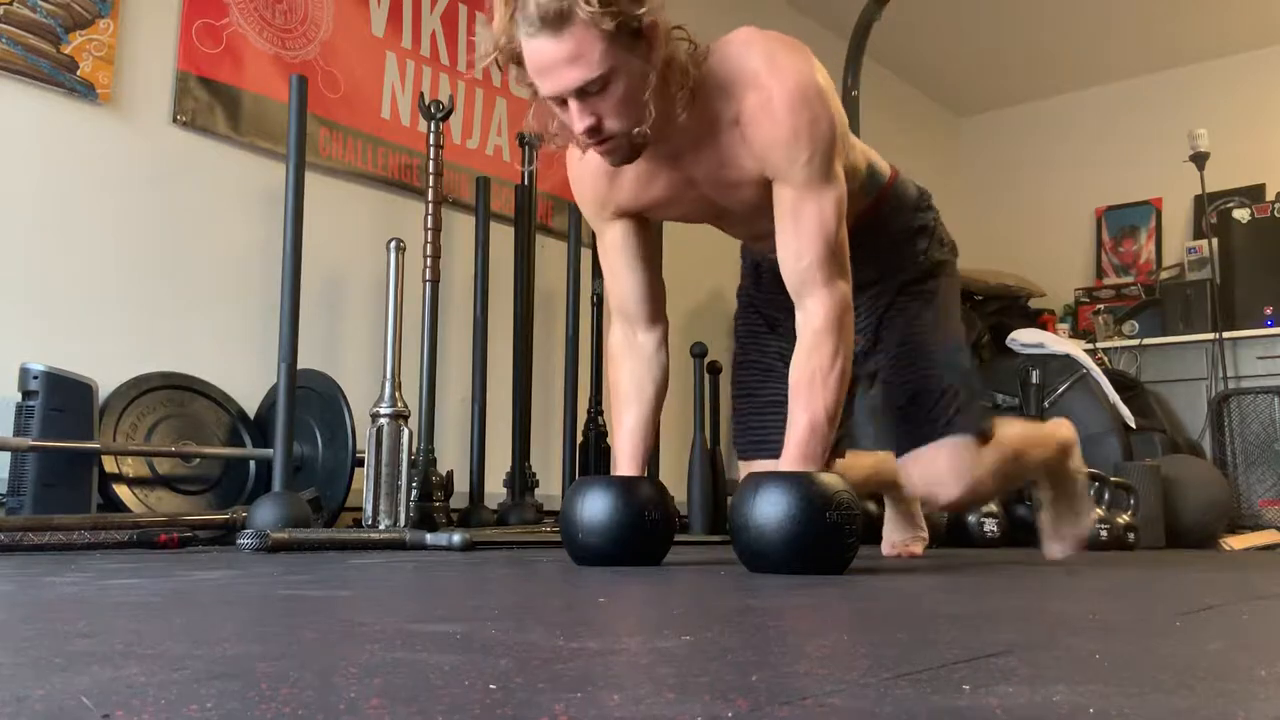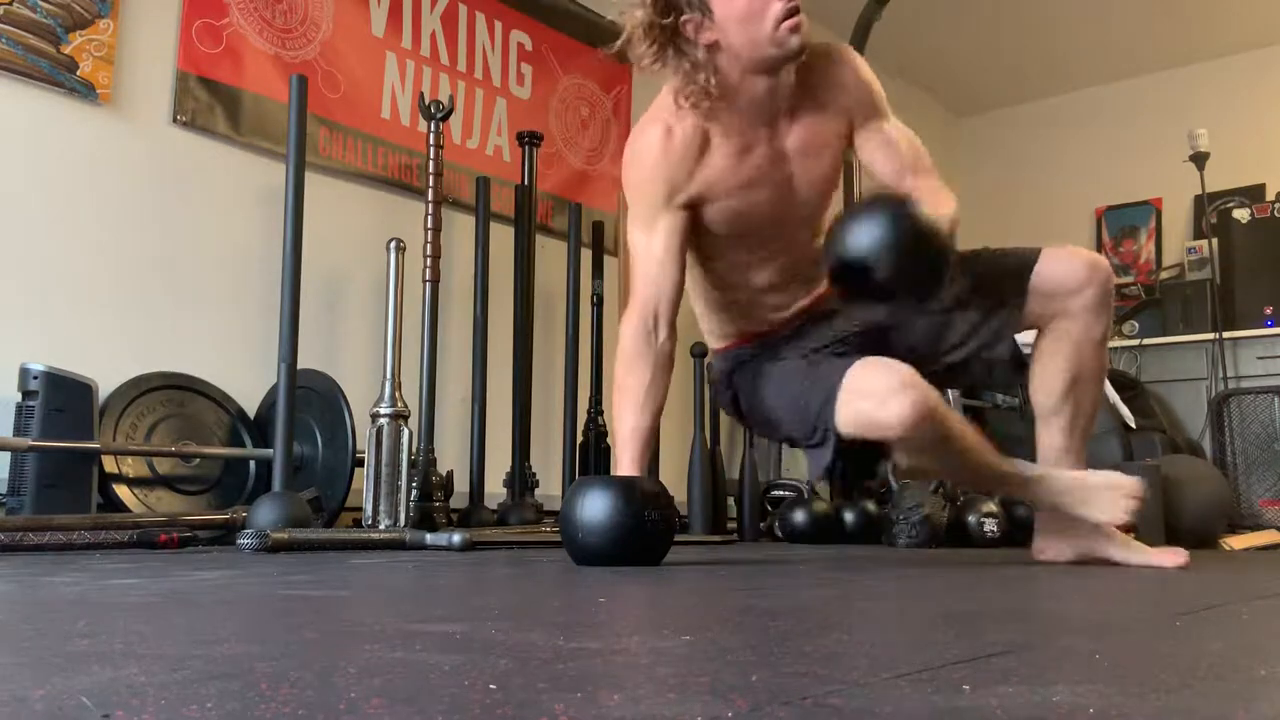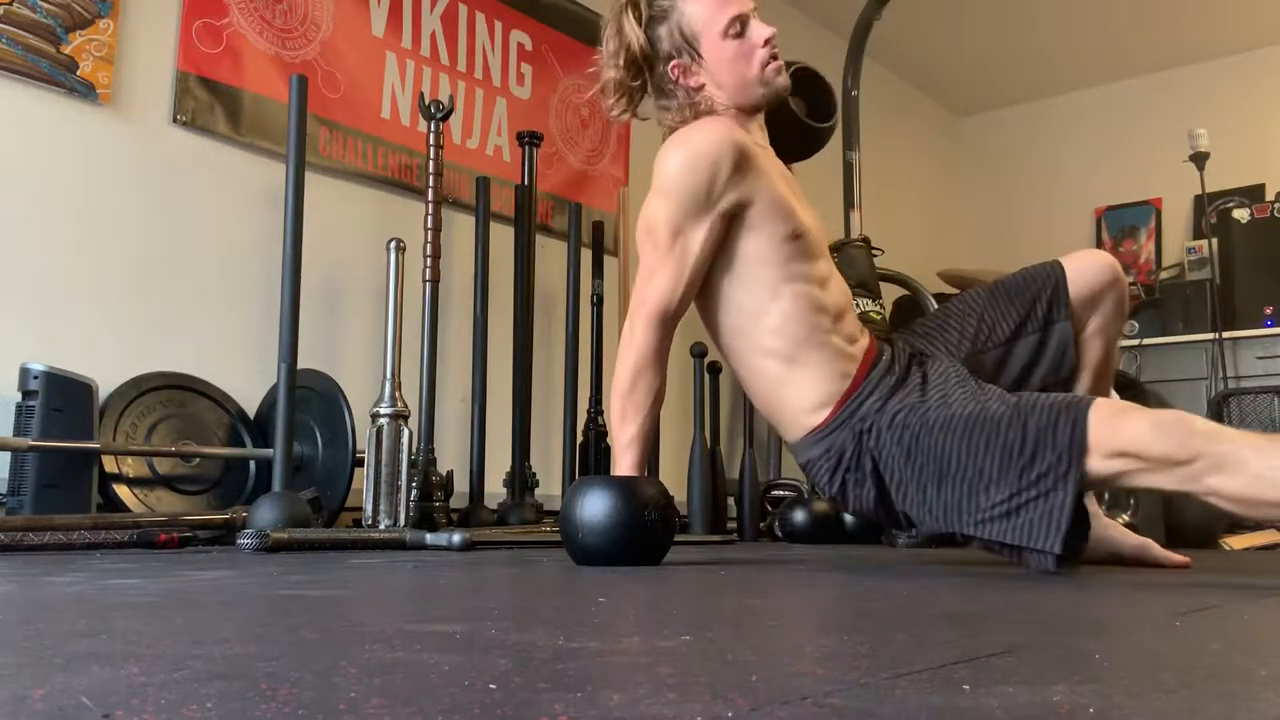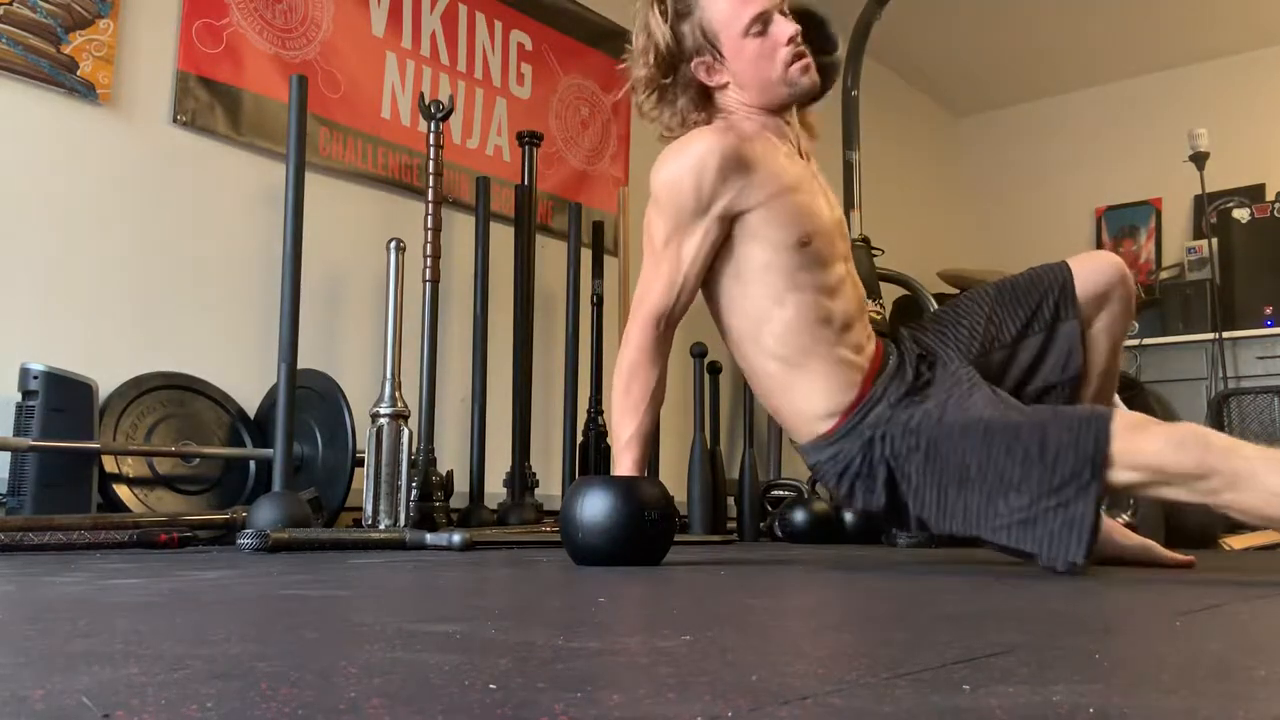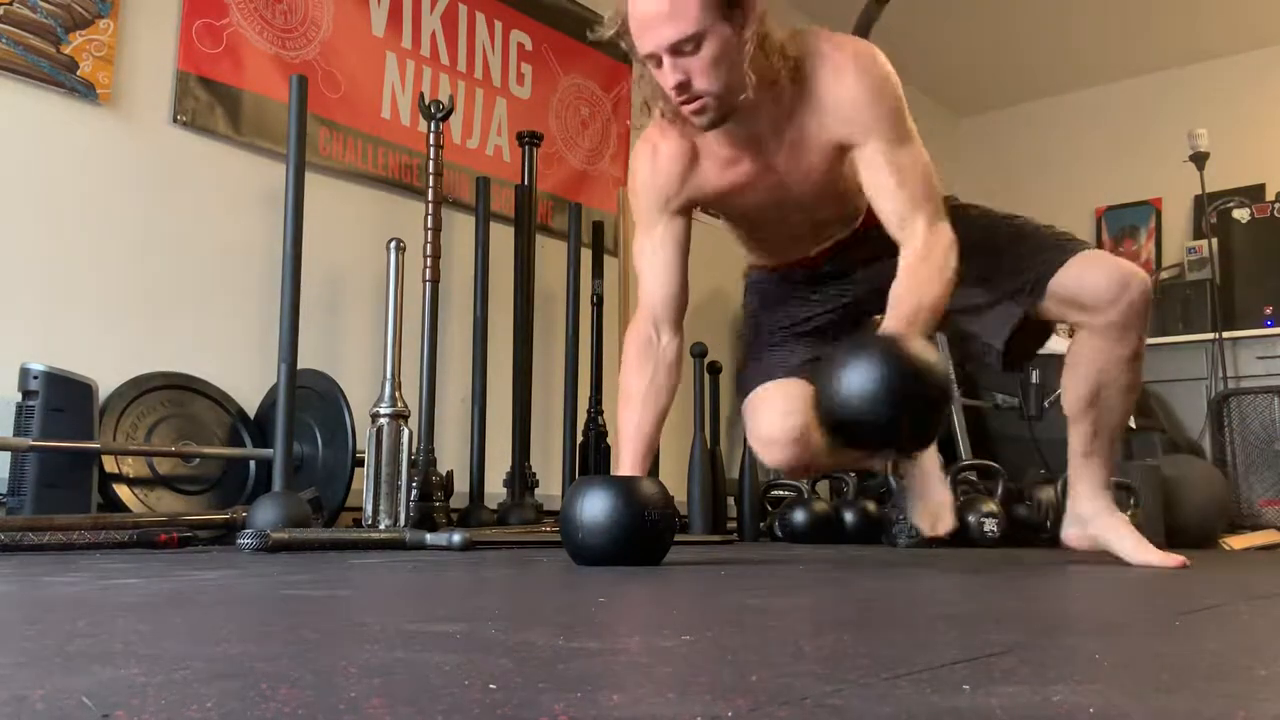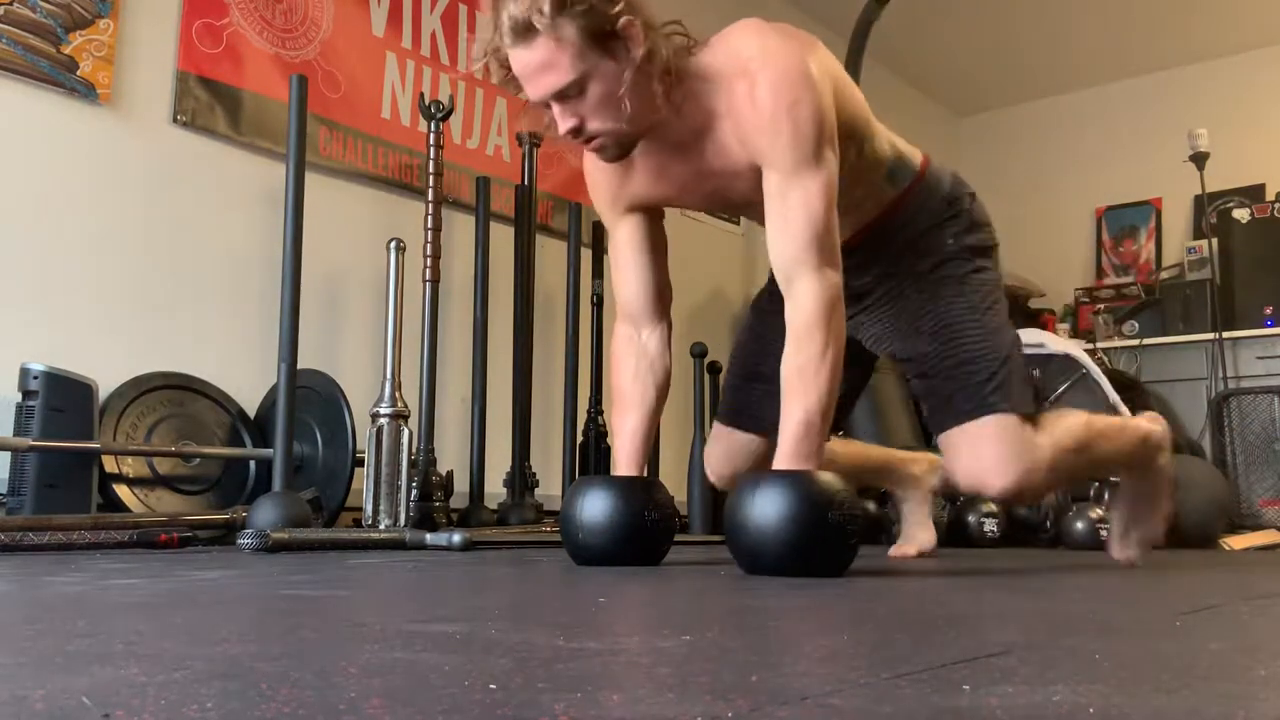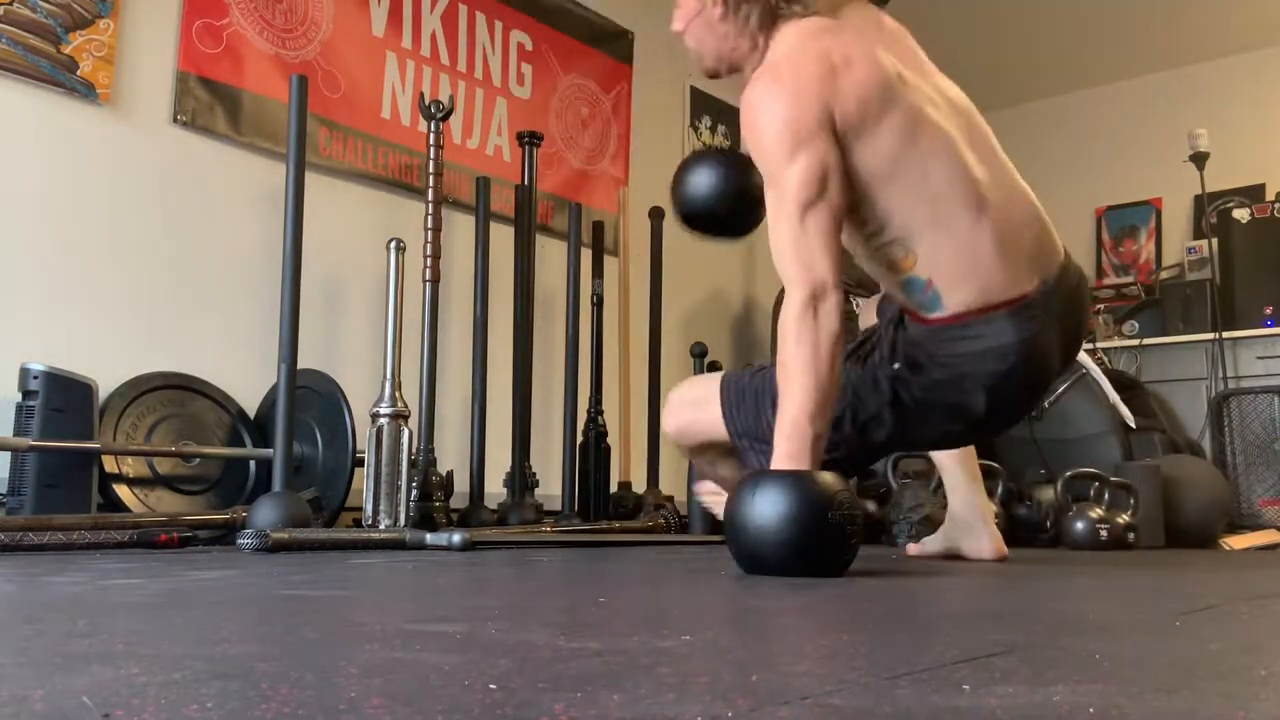
dt=0.7s
person 1, frame 1
left shoulder: (774, 88)
right shoulder: (591, 165)
left elbow: (825, 302)
right elbow: (639, 329)
left wrist: (799, 476)
left hip: (885, 232)
right hip: (772, 258)
left knee: (946, 482)
left ankle: (1053, 453)
right ankle: (885, 475)
person 1, frame 2
left shoulder: (836, 76)
right shoulder: (669, 139)
left elbow: (926, 189)
right elbow: (650, 323)
left wrist: (923, 215)
left hip: (842, 300)
right hip: (761, 359)
left knee: (1082, 279)
right knee: (899, 402)
left ankle: (1064, 527)
right ankle: (1032, 487)
person 1, frame 3
left shoulder: (742, 152)
right shoulder: (705, 147)
right elbow: (651, 318)
right wrist: (625, 486)
left hip: (895, 370)
right hip: (871, 436)
left knee: (1095, 277)
right knee: (1150, 441)
left ankle: (1074, 517)
person 1, frame 4
left shoulder: (783, 136)
right shoulder: (707, 158)
right elbow: (652, 320)
left wrist: (803, 89)
right wrist: (626, 486)
left hip: (905, 367)
right hip: (881, 435)
left knee: (1104, 277)
right knee: (1173, 455)
left ankle: (1077, 513)
person 1, frame 5
left shoulder: (843, 75)
right shoulder: (662, 158)
left elbow: (929, 238)
right elbow: (656, 328)
left wrist: (899, 343)
right wrist: (627, 485)
left hip: (898, 229)
right hip: (793, 279)
left knee: (1119, 290)
right knee: (778, 442)
left ankle: (1088, 508)
right ankle: (902, 452)
person 1, frame 6
left shoulder: (766, 79)
right shoulder: (613, 168)
left elbow: (813, 292)
right elbow: (640, 328)
left wrist: (793, 478)
right wrist: (627, 486)
left hip: (921, 234)
right hip: (808, 251)
left knee: (998, 473)
right knee: (729, 469)
left ankle: (1141, 446)
right ankle: (909, 471)
person 1, frame 7
left shoulder: (778, 86)
left elbow: (812, 299)
right wrist: (745, 162)
left hip: (981, 351)
left knee: (685, 410)
right ankle: (972, 523)
